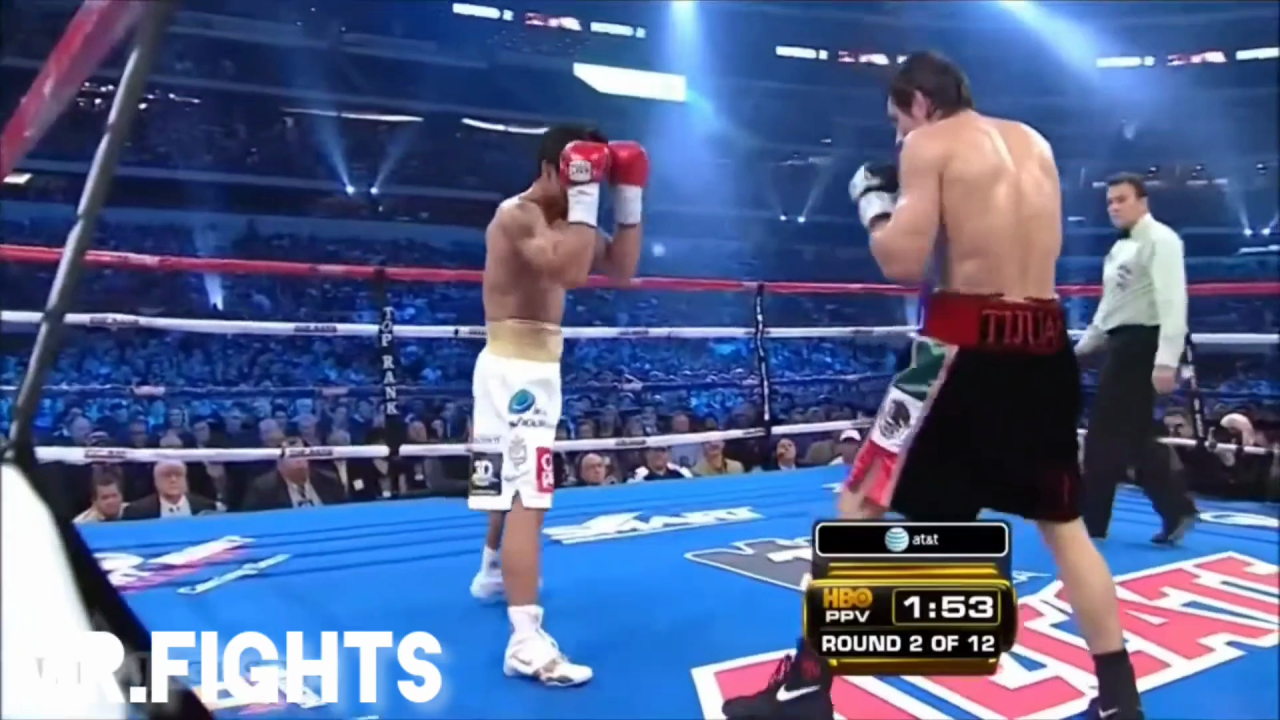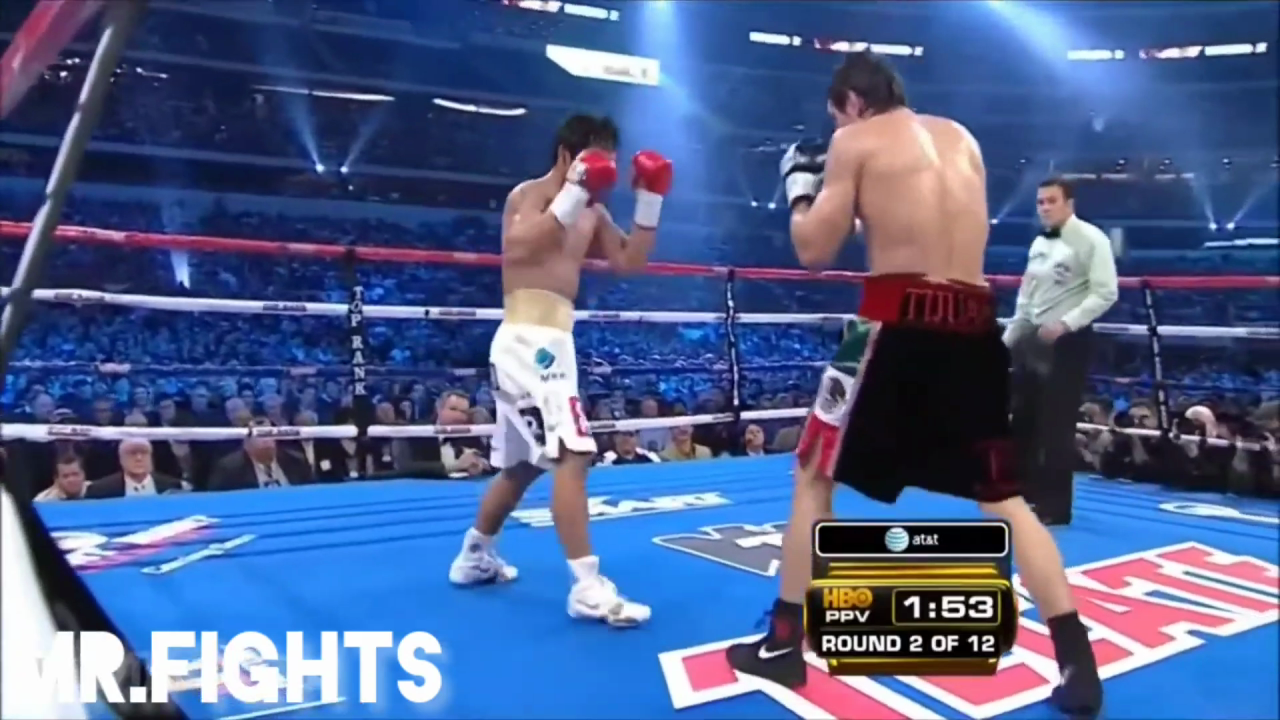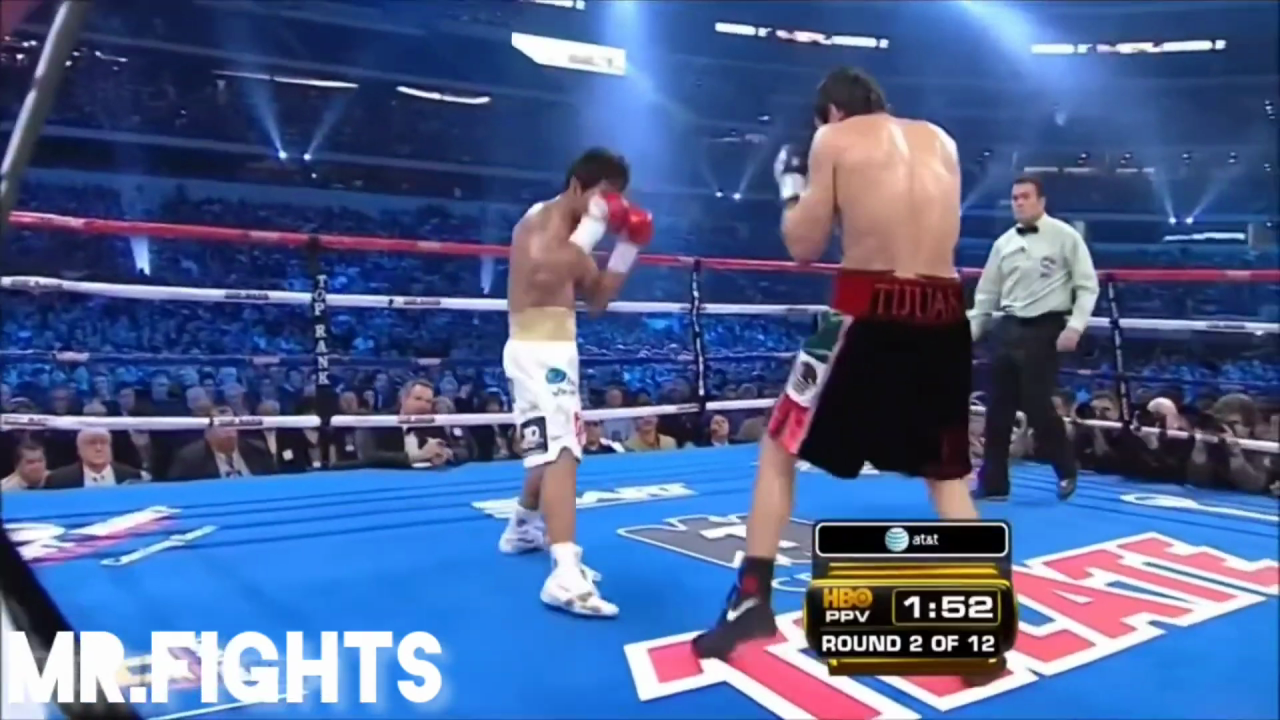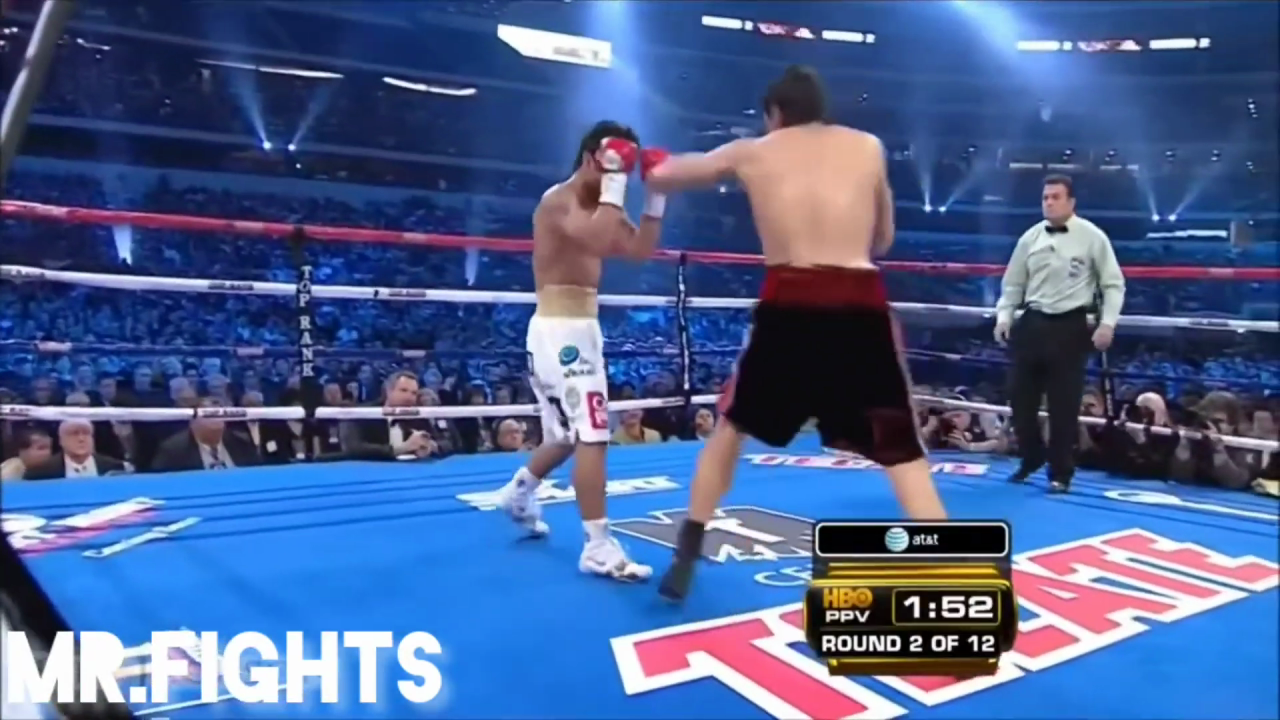
dt=0.4s
person 1, frame 1
left shoulder: (930, 144)
right shoulder: (1034, 144)
left elbow: (905, 262)
left wrist: (875, 203)
left hip: (967, 340)
right hip: (1044, 343)
left knee: (866, 503)
right knee: (1063, 522)
person 1, frame 2
left shoulder: (857, 140)
right shoulder: (960, 137)
left elbow: (814, 248)
left wrist: (800, 180)
left hip: (898, 321)
right hip: (974, 324)
left knee: (816, 476)
right knee: (1003, 498)
left ankle: (782, 644)
right ankle: (1076, 661)
person 1, frame 3
left shoulder: (837, 139)
right shoulder: (941, 139)
left elbow: (804, 244)
left wrist: (793, 185)
left hip: (870, 311)
right hip: (944, 316)
left knee: (781, 447)
right knee: (948, 475)
left ankle: (751, 600)
person 1, frame 4
left shoulder: (749, 152)
right shoulder: (866, 148)
left elbow: (666, 176)
left wrist: (655, 164)
left hip: (786, 306)
right hip: (860, 306)
left knee: (729, 430)
right knee: (906, 460)
left ankle: (684, 560)
person 2, frame 1
left shoulder: (561, 219)
right shoulder: (518, 215)
left elbow: (620, 267)
right elbow: (566, 268)
left wrist: (629, 191)
right wrist: (585, 194)
left hip: (533, 370)
right hip: (515, 371)
left knee: (519, 489)
right knee: (527, 497)
left ankle: (494, 572)
right ankle: (528, 643)
person 2, frame 2
left shoulder: (592, 213)
right shoulder: (530, 196)
left elbow: (633, 261)
right elbow: (520, 249)
left wrist: (650, 198)
right wrist: (570, 195)
left hip: (549, 339)
right hip: (529, 340)
left knee: (522, 463)
right knee: (569, 454)
left ankle: (474, 556)
right ankle: (588, 586)
person 2, frame 3
left shoulder: (576, 231)
right shoulder: (542, 219)
left elbow: (599, 297)
right elbow: (544, 273)
left wrist: (628, 247)
right wrist: (592, 227)
left hip: (554, 352)
right hip: (538, 352)
left knee: (553, 452)
right knee: (564, 454)
left ankle: (521, 528)
right ankle: (567, 576)
person 2, frame 4
left shoulder: (597, 202)
right shoulder: (560, 198)
left elbow: (641, 246)
right elbow: (598, 242)
left wrist: (657, 192)
right wrist: (613, 180)
left hip: (578, 329)
right hip: (560, 330)
left knee: (569, 433)
right knee: (592, 435)
left ankle: (519, 493)
right ankle: (599, 549)
person 3, frame 1
left shoulder: (1160, 241)
right shoulder: (1121, 247)
left elbow: (1172, 303)
left wrist: (1167, 361)
right wrist: (1084, 345)
left hip: (1136, 345)
right hip: (1119, 344)
left knee: (1106, 433)
right knee: (1135, 435)
left ankle: (1091, 521)
right ankle: (1175, 508)
person 3, frame 2
left shoulder: (1090, 239)
right shoulder: (1039, 245)
left elbow: (1105, 293)
left wrist: (1066, 324)
right wrist: (1010, 337)
left hip: (1068, 341)
right hip: (1035, 339)
left knee: (1055, 424)
right knee: (1023, 419)
left ankle: (1055, 508)
right ankle: (1032, 494)
person 3, frame 3
left shoulder: (1065, 236)
right shoulder: (1004, 243)
left elbow: (1087, 285)
right elbow: (987, 291)
left wrist: (1076, 326)
right wrist: (974, 327)
left hip: (1045, 329)
right hip: (1009, 328)
left knee: (1037, 404)
right knee: (998, 407)
left ankle: (1066, 472)
right ankle: (993, 482)
person 3, frame 4
left shoulder: (1092, 237)
right shoulder: (1031, 238)
left elbow: (1113, 284)
right elbow: (1013, 283)
left wrist: (1107, 323)
right wrist: (1004, 316)
left hip: (1070, 326)
right hip: (1033, 323)
left knee: (1063, 402)
right knee: (1020, 395)
left ankle: (1060, 473)
right ankle: (1031, 458)
